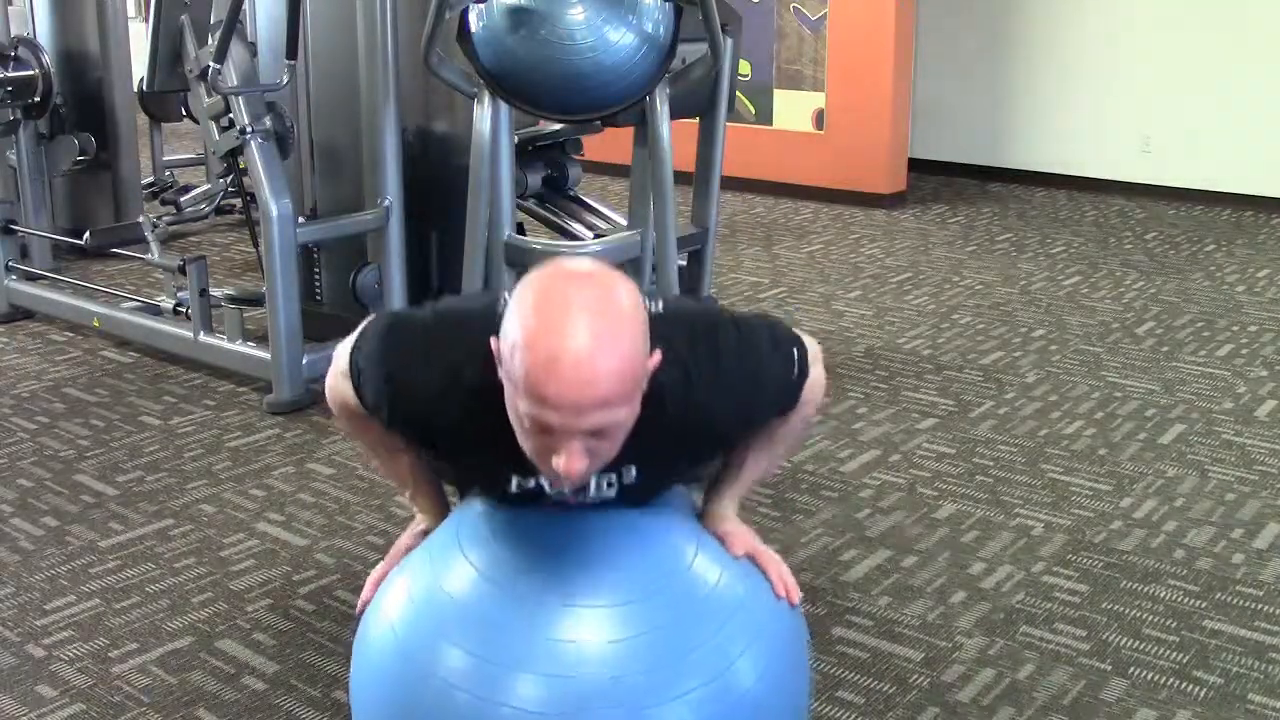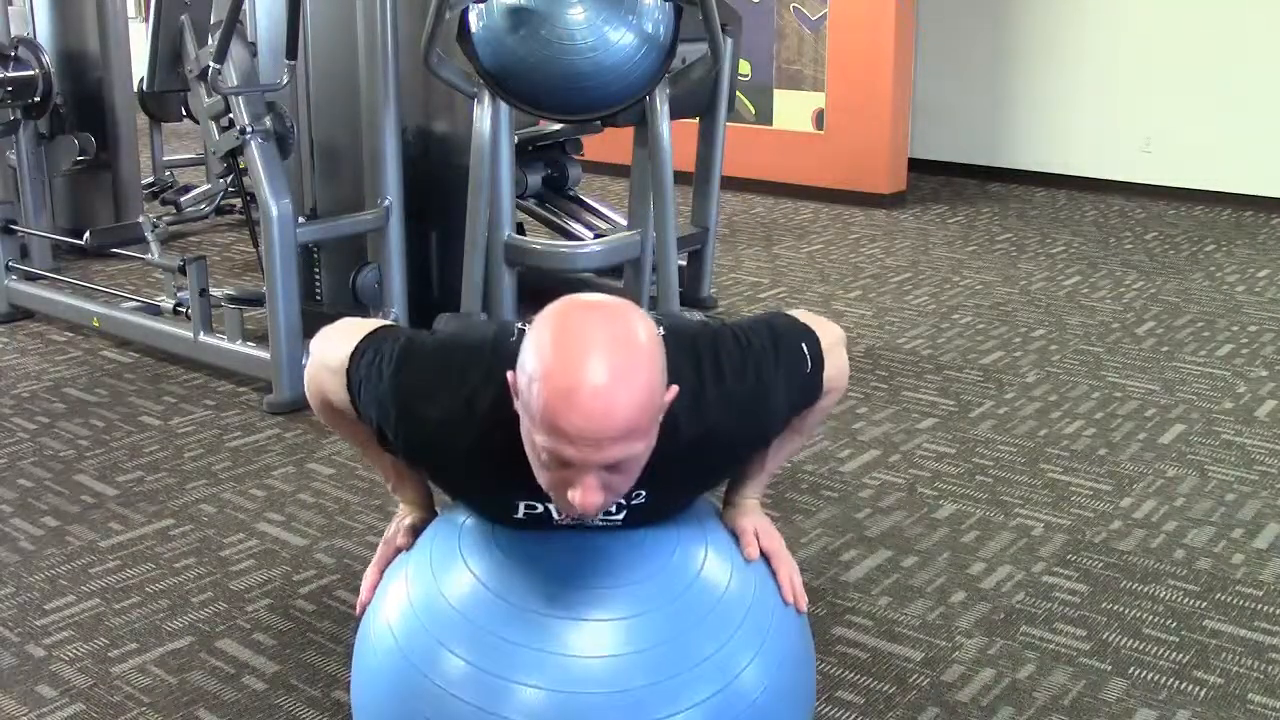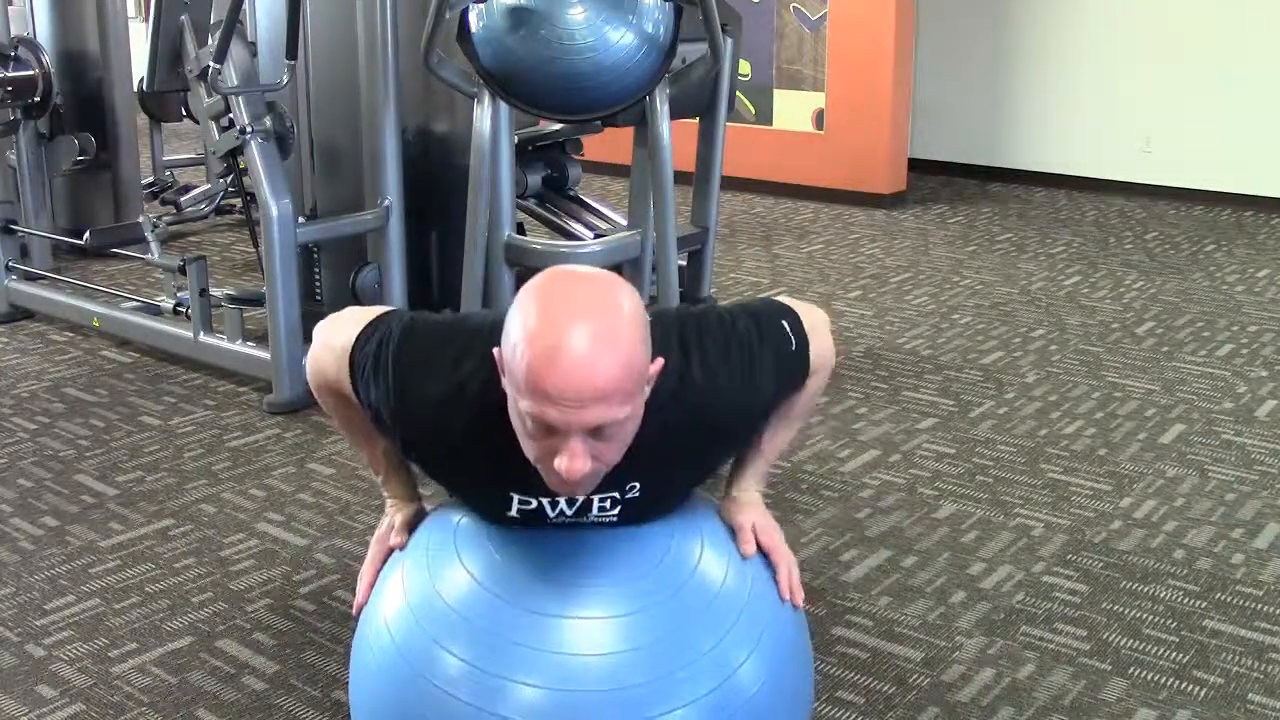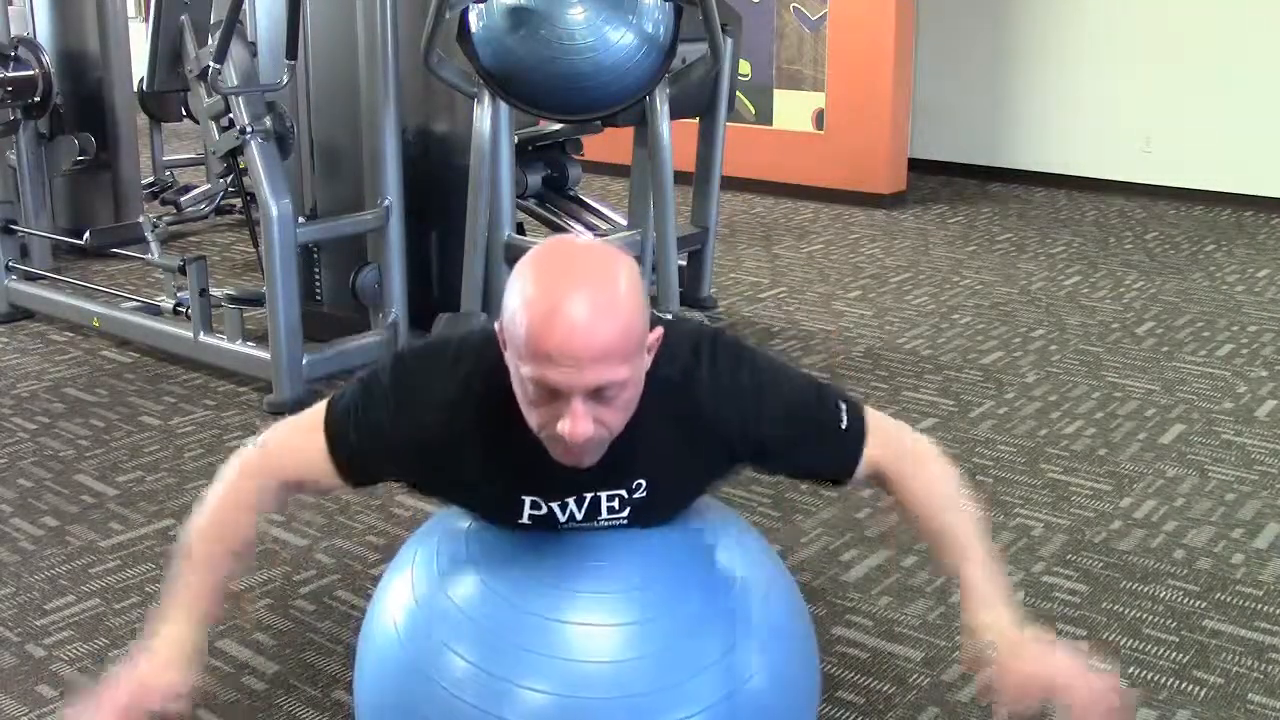
dt=0.4s
person 1, frame 1
left shoulder: (713, 368)
right shoulder: (429, 366)
left elbow: (806, 378)
right elbow: (345, 384)
left wrist: (723, 506)
right wrist: (429, 507)
person 1, frame 2
left shoulder: (728, 393)
right shoulder: (436, 396)
left elbow: (828, 349)
right elbow: (328, 355)
left wrist: (744, 498)
right wrist: (413, 500)
person 1, frame 3
left shoulder: (714, 376)
right shoulder: (432, 380)
left elbow: (813, 333)
right elbow: (326, 348)
left wrist: (745, 491)
right wrist: (399, 496)
person 1, frame 4
left shoulder: (709, 379)
right shoulder: (445, 391)
left elbow: (899, 450)
right elbow: (272, 462)
left wrist: (996, 619)
left hip: (655, 539)
